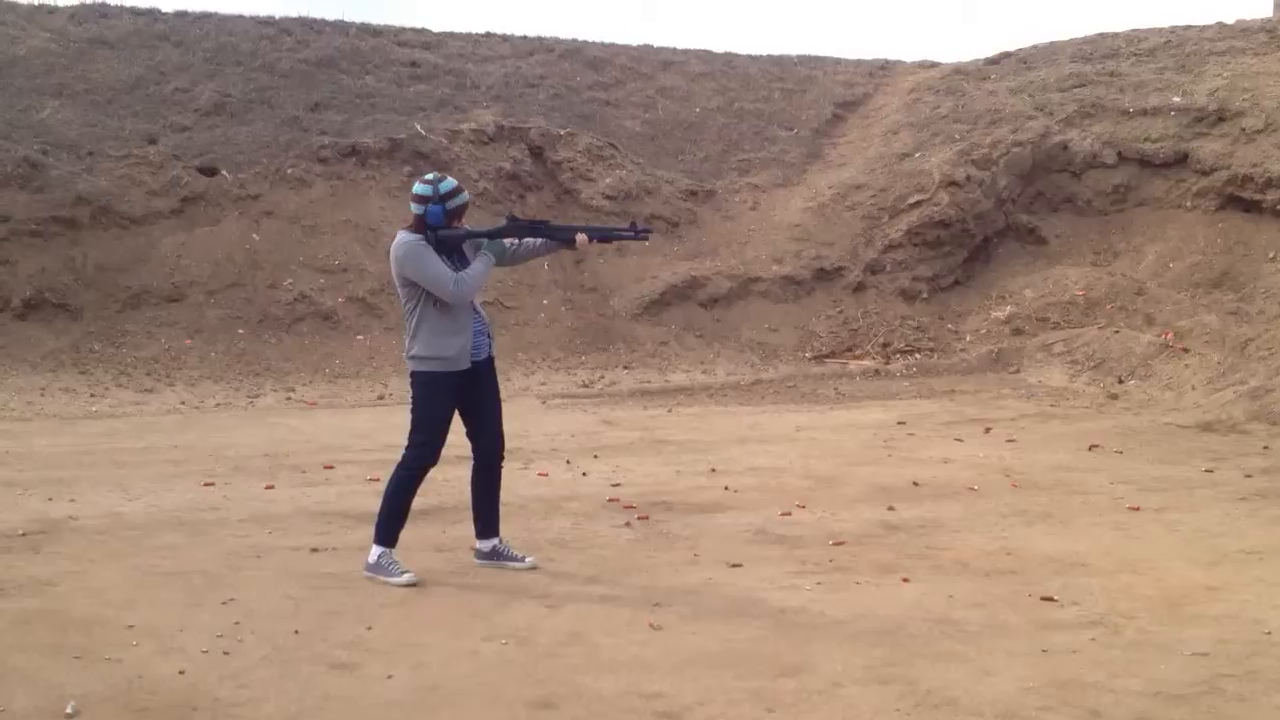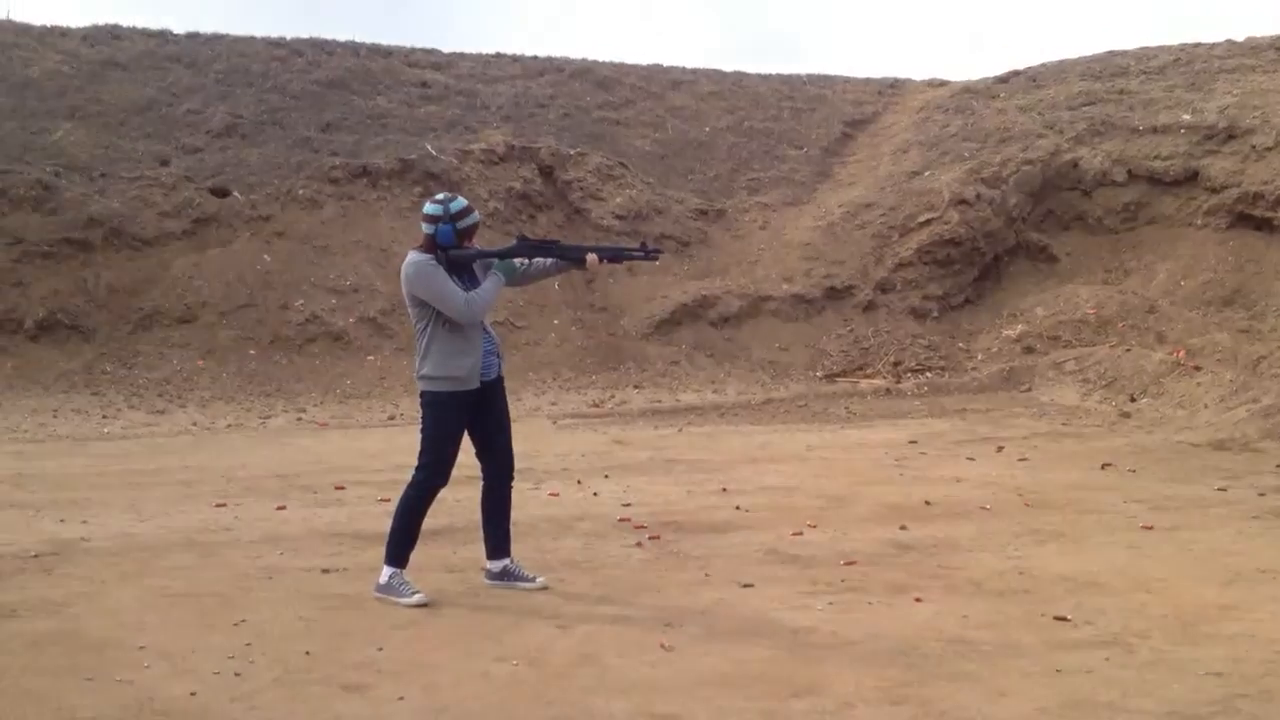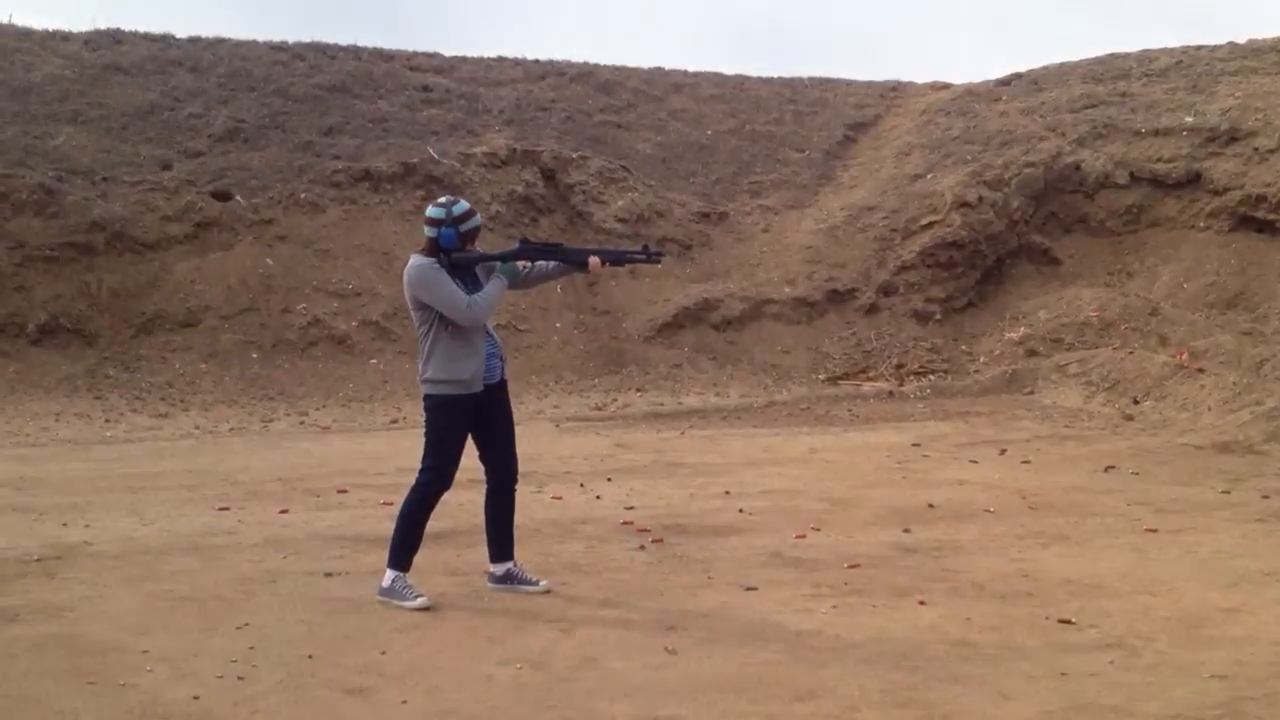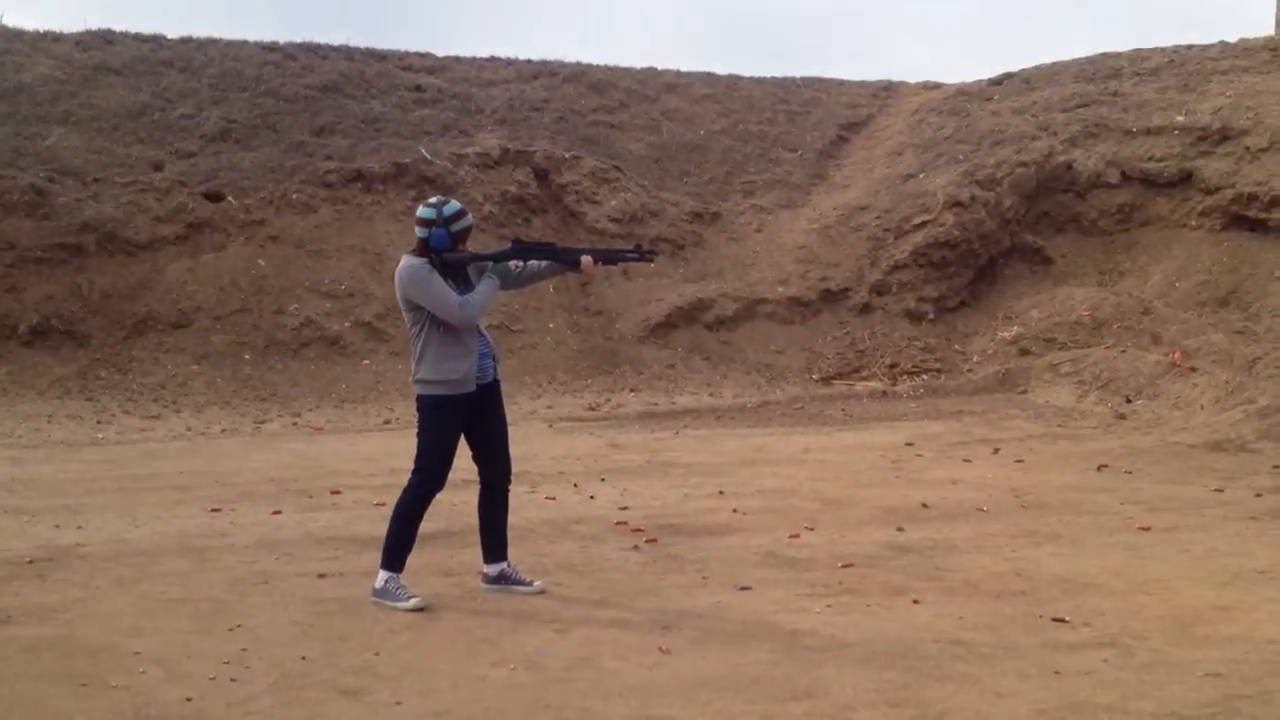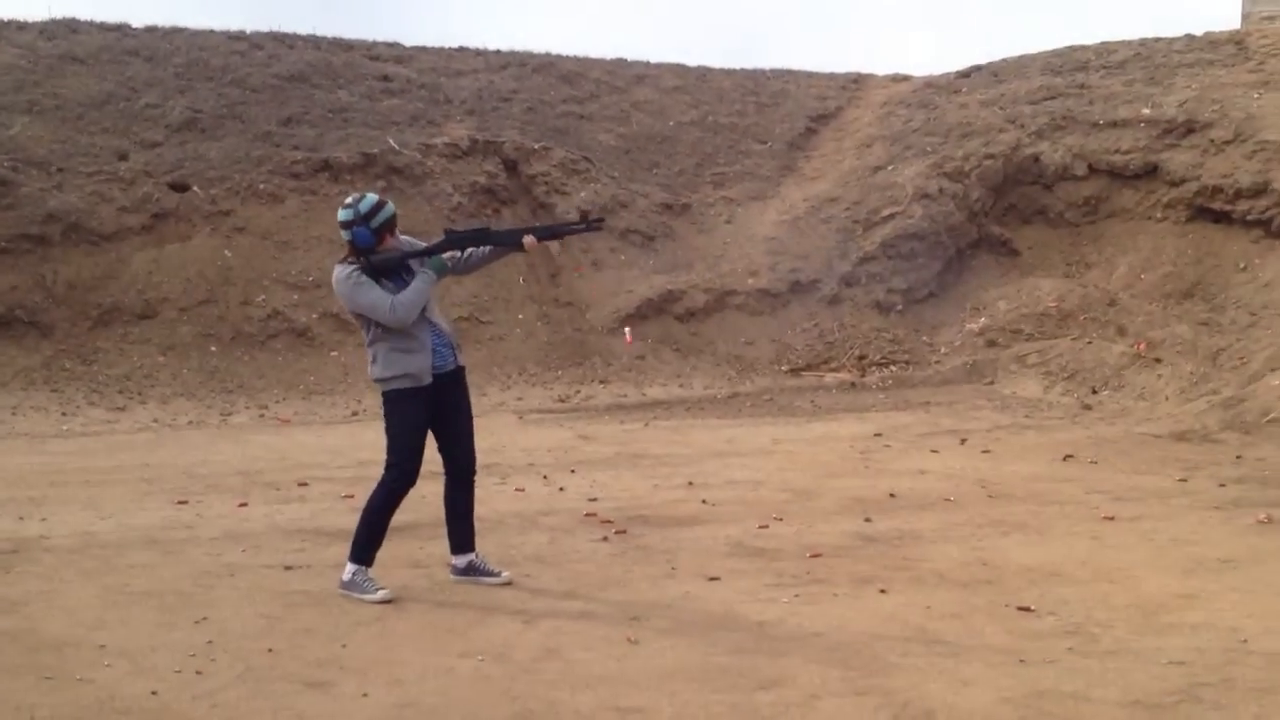
dt=0.4s
person 1, frame 1
left shoulder: (459, 239)
right shoulder: (408, 248)
left elbow: (510, 251)
right elbow: (457, 289)
left wrist: (564, 240)
right wrist: (486, 255)
left hip: (477, 361)
right hip: (436, 369)
left knee: (491, 450)
right knee: (420, 457)
left ankle: (488, 543)
right ankle: (380, 553)
person 1, frame 2
left shoulder: (466, 258)
right shoulder: (419, 268)
left elbow: (522, 270)
right elbow: (468, 309)
left wrist: (574, 260)
right wrist: (497, 276)
left hip: (486, 381)
right hip: (446, 389)
left knee: (500, 471)
right knee: (430, 477)
left ankle: (499, 564)
right ankle: (391, 574)
person 1, frame 3
left shoulder: (471, 262)
right shoulder: (422, 271)
left elbow: (523, 274)
right elbow: (471, 312)
left wrist: (576, 263)
right wrist: (500, 278)
left hip: (489, 384)
right hip: (449, 392)
left knee: (504, 474)
right knee: (434, 481)
left ankle: (502, 567)
right ankle: (393, 578)
person 1, frame 4
left shoulder: (462, 262)
right shoulder: (413, 271)
left elbow: (515, 275)
right elbow: (462, 313)
left wrist: (569, 262)
right wrist: (492, 278)
left hip: (482, 383)
right hip: (442, 391)
left knee: (498, 474)
right knee: (427, 481)
left ankle: (496, 568)
right ankle: (387, 578)
person 1, frame 5
left shoulder: (404, 249)
right shoulder: (348, 277)
left elbow: (458, 263)
right elbow: (397, 313)
left wrist: (510, 244)
right wrist: (428, 274)
left hip: (447, 371)
right hip: (405, 382)
left knee: (462, 466)
right knee: (401, 475)
left ankle: (464, 558)
right ankle: (355, 570)
